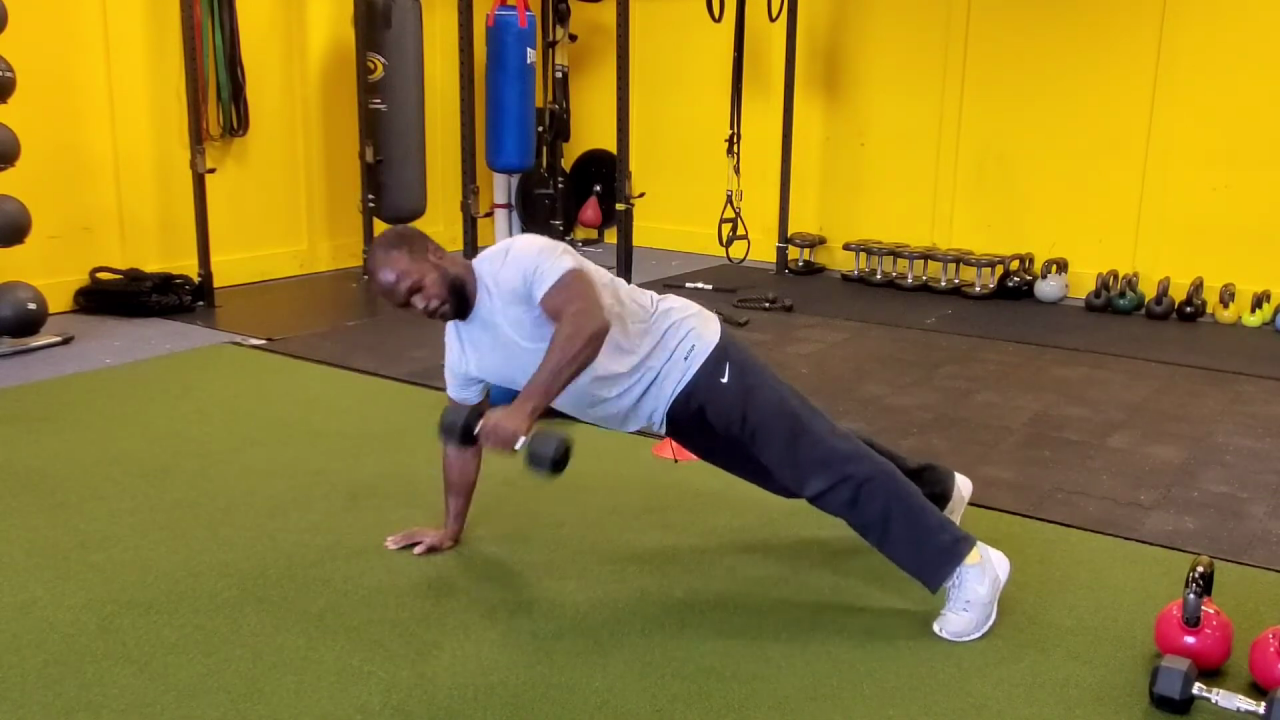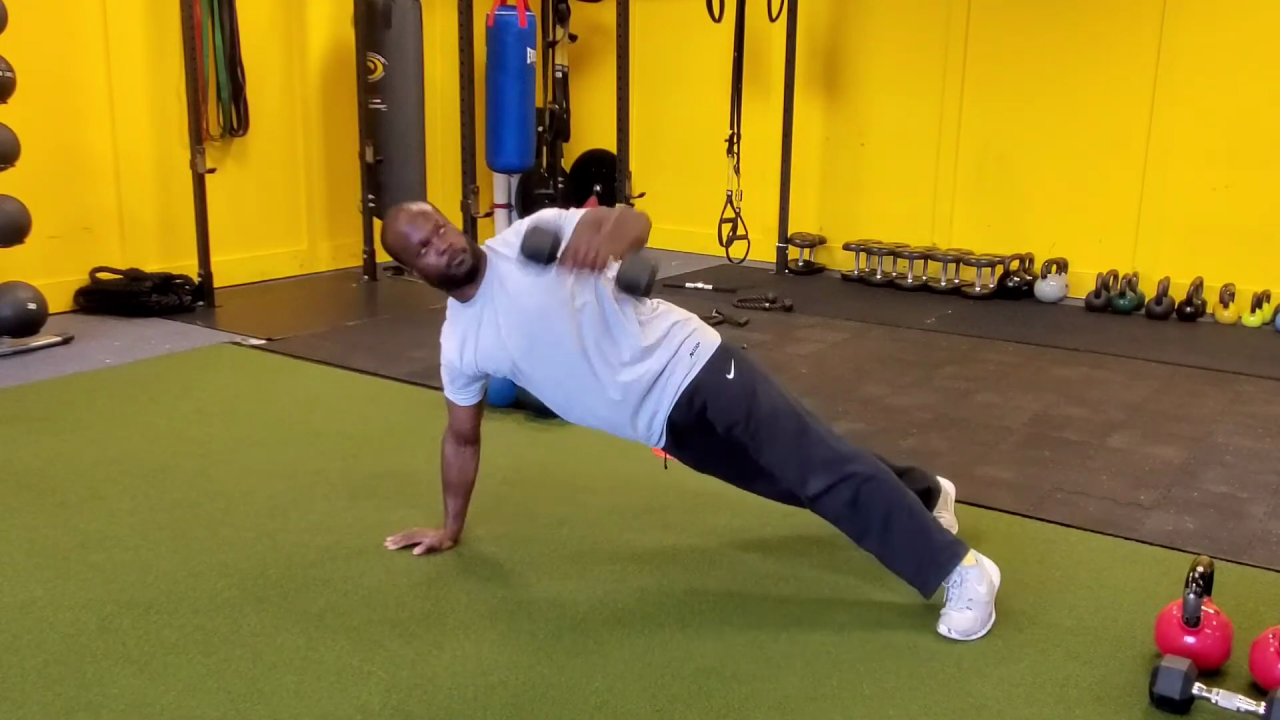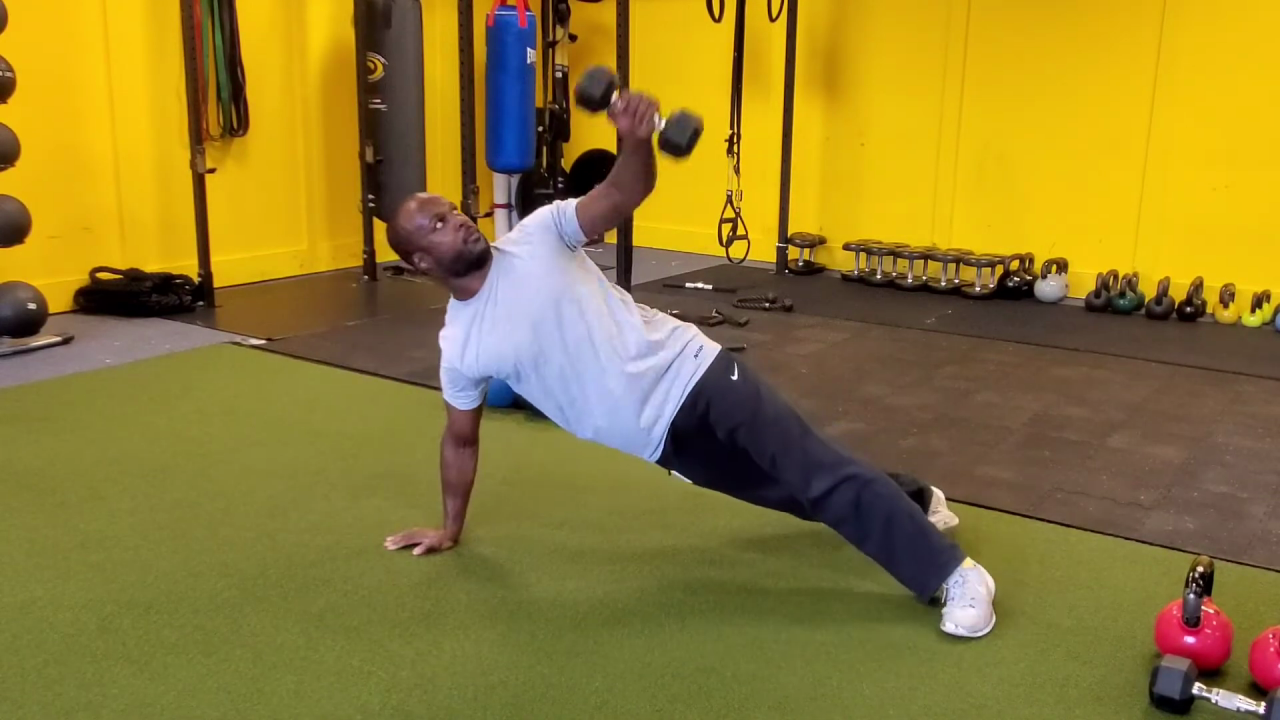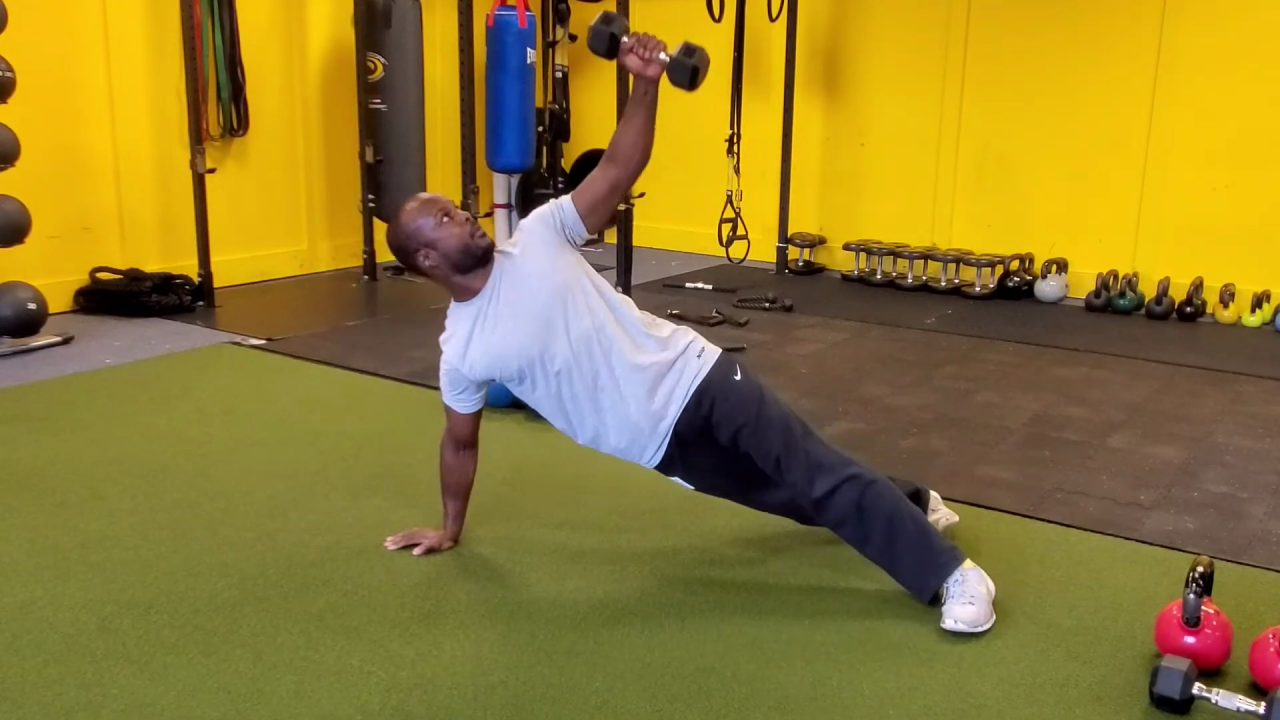
dt=0.2s
person 1, frame 1
left shoulder: (519, 261)
right shoulder: (462, 345)
left elbow: (591, 320)
right elbow: (465, 435)
left wrist: (526, 407)
right wrist: (450, 526)
left hip: (690, 358)
right hip: (672, 408)
left knee: (823, 462)
right knee: (799, 470)
left ankle: (966, 562)
right ankle: (935, 491)
person 1, frame 2
left shoulder: (531, 241)
right shoulder: (460, 342)
left elbow: (634, 224)
right elbow: (461, 436)
left wrist: (603, 231)
right wrist: (448, 528)
left hip: (688, 363)
right hip: (669, 423)
left knee: (820, 466)
right knee: (797, 483)
left ankle: (958, 567)
right ankle: (920, 495)
person 1, frame 3
left shoulder: (539, 235)
right shoulder: (461, 346)
left elbow: (631, 188)
right elbow: (460, 440)
left wrist: (634, 137)
right wrist: (448, 529)
left hip: (692, 371)
right hip: (669, 439)
left knee: (828, 481)
right knee: (803, 496)
left ankle: (954, 574)
right ankle: (915, 506)
person 1, frame 4
left shoulder: (540, 237)
right shoulder: (463, 349)
left elbow: (620, 167)
right elbow: (460, 442)
left wrist: (644, 85)
right wrist: (448, 530)
left hip: (693, 377)
right hip: (670, 445)
left knee: (825, 482)
right knee: (798, 500)
left ankle: (952, 574)
right ankle: (911, 507)
